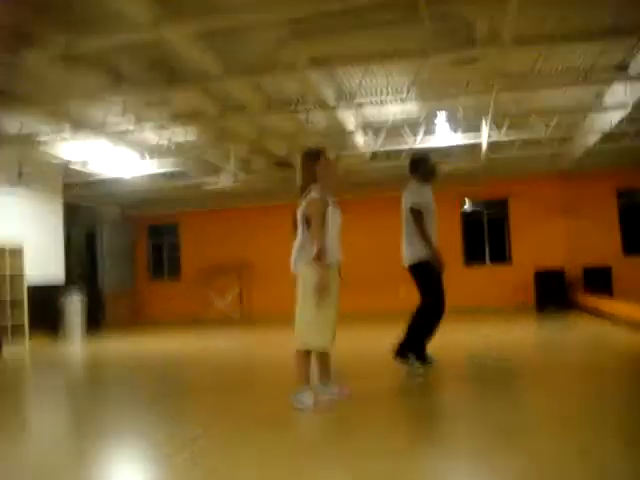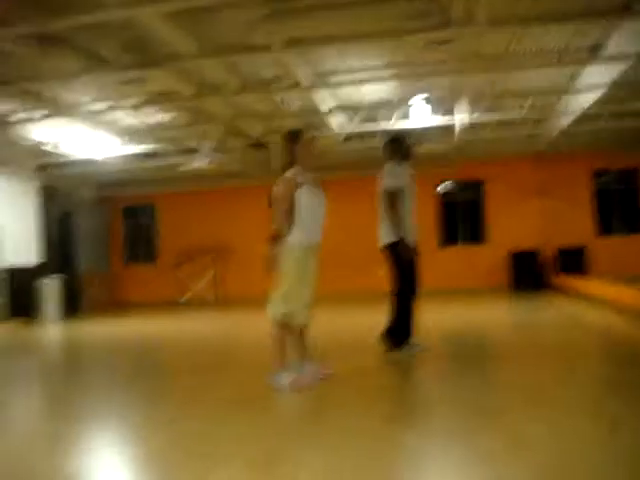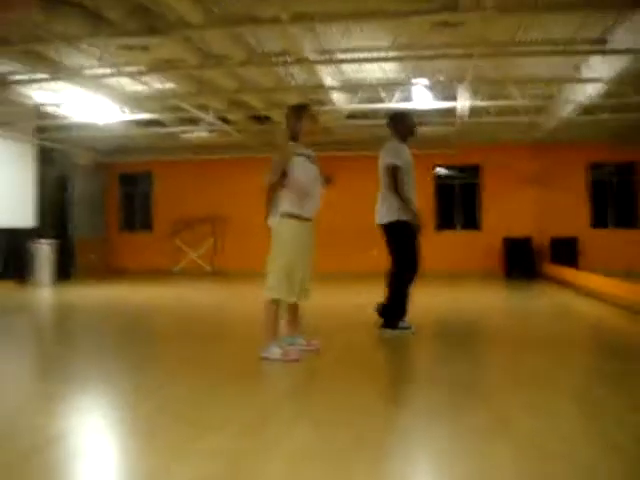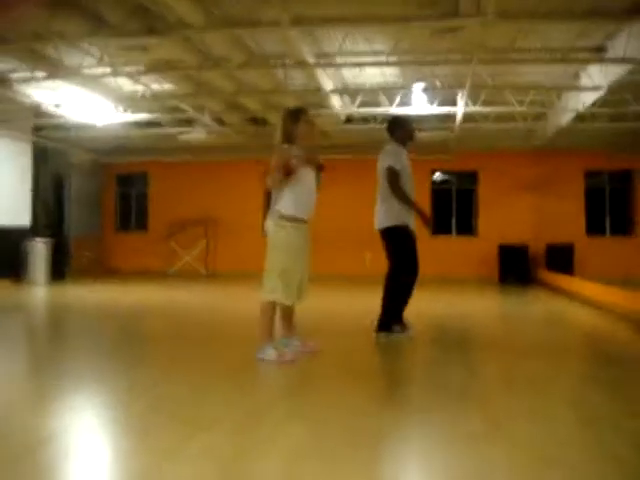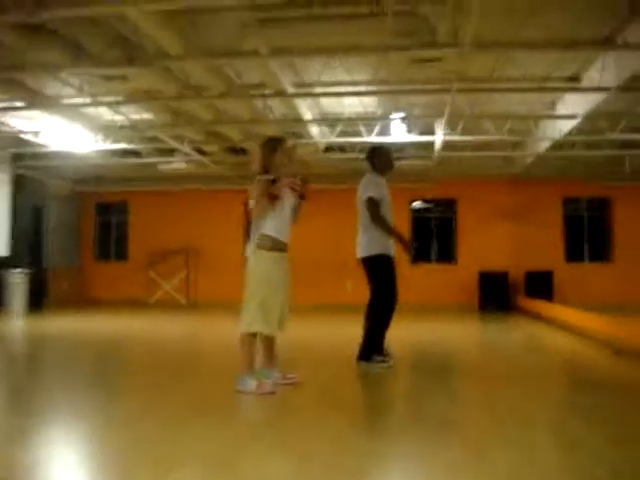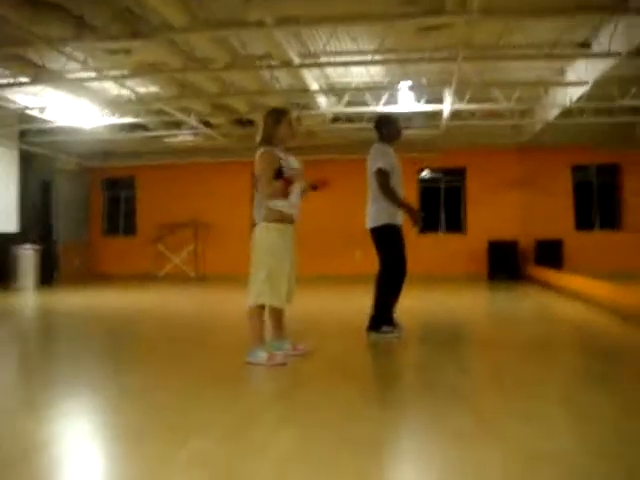
dt=0.2s
person 1, frame 1
left shoulder: (322, 198)
right shoulder: (316, 199)
right elbow: (316, 238)
left wrist: (333, 271)
right wrist: (322, 273)
left hip: (326, 271)
right hip: (316, 271)
left knee: (323, 330)
right knee: (310, 329)
left ankle: (325, 383)
right ankle: (303, 390)
person 1, frame 2
left shoulder: (307, 180)
right shoulder: (289, 181)
right elbow: (279, 219)
right wrist: (274, 253)
left hip: (307, 252)
right hip: (294, 253)
left knee: (300, 309)
right knee: (287, 310)
left ankle: (303, 363)
right ankle: (281, 371)
person 1, frame 3
left shoulder: (308, 154)
right shoulder: (288, 151)
right elbow: (271, 179)
left wrist: (324, 180)
right wrist: (286, 184)
left hip: (305, 225)
right hip: (289, 224)
left knee: (297, 284)
right knee: (279, 283)
left ankle: (294, 335)
right ankle: (271, 344)
person 1, frame 4
left shoulder: (305, 155)
right shoulder: (285, 152)
left elbow: (309, 188)
right elbow: (272, 182)
left wrist: (316, 166)
right wrist: (296, 165)
left hip: (301, 227)
right hip: (284, 227)
left knee: (292, 285)
right knee: (275, 285)
left ankle: (289, 338)
right ankle: (266, 345)
person 1, frame 5
left shoulder: (283, 183)
right shoulder: (263, 182)
left elbow: (291, 219)
right elbow: (257, 212)
left wrist: (298, 196)
right wrist: (278, 189)
left hip: (280, 258)
right hip: (265, 257)
left knee: (272, 315)
right knee: (255, 314)
left ankle: (270, 369)
right ankle: (247, 376)
person 1, frame 6
left shoulder: (283, 157)
right shoulder: (266, 154)
right elbow: (268, 190)
left wrist: (311, 186)
right wrist: (295, 178)
left hip: (286, 229)
right hip: (270, 229)
left knee: (280, 287)
right knee: (263, 286)
left ankle: (280, 340)
right ankle: (257, 349)
person 2, frame 1
left shoulder: (423, 190)
right shoulder: (416, 190)
right elbow: (418, 222)
left wrist: (433, 252)
right wrist: (433, 251)
left hip: (426, 257)
right hip: (420, 256)
left knee: (435, 304)
right knee: (434, 303)
left ankle: (415, 350)
right ankle: (408, 348)
person 2, frame 2
left shoulder: (400, 171)
right shoulder: (394, 171)
right elbow: (391, 206)
right wrist: (403, 241)
left hip: (401, 238)
right hip: (397, 237)
left knee: (405, 286)
right knee: (405, 286)
left ankle: (397, 334)
right ankle: (400, 337)
person 2, frame 3
left shoulder: (401, 149)
right shoulder: (394, 148)
right elbow: (393, 184)
left wrist: (412, 214)
right wrist: (413, 212)
left hip: (402, 216)
right hip: (396, 217)
left knee: (406, 264)
right knee: (404, 265)
left ankle: (390, 311)
right ankle: (392, 317)
person 2, frame 4
left shoulder: (398, 153)
right shoulder: (392, 152)
right elbow: (394, 186)
left wrist: (415, 213)
right wrist: (418, 210)
left hip: (400, 221)
right hip: (394, 221)
left knee: (408, 269)
right knee: (400, 270)
left ankle: (392, 317)
right ankle: (386, 322)
person 2, frame 5
left shoulder: (377, 182)
right shoulder: (372, 181)
right elbow: (375, 216)
left wrist: (396, 239)
right wrist: (400, 238)
left hip: (381, 249)
right hip: (375, 250)
left knee: (386, 298)
right knee: (382, 299)
left ankle: (375, 348)
right ankle: (368, 352)
person 2, frame 6
left shoulder: (386, 152)
right shoulder: (381, 151)
right elbow: (384, 187)
left wrist: (406, 210)
right wrist: (408, 209)
left hip: (389, 220)
right hip: (384, 220)
left knee: (396, 269)
right knee: (391, 269)
left ankle: (384, 319)
right ankle: (378, 323)
